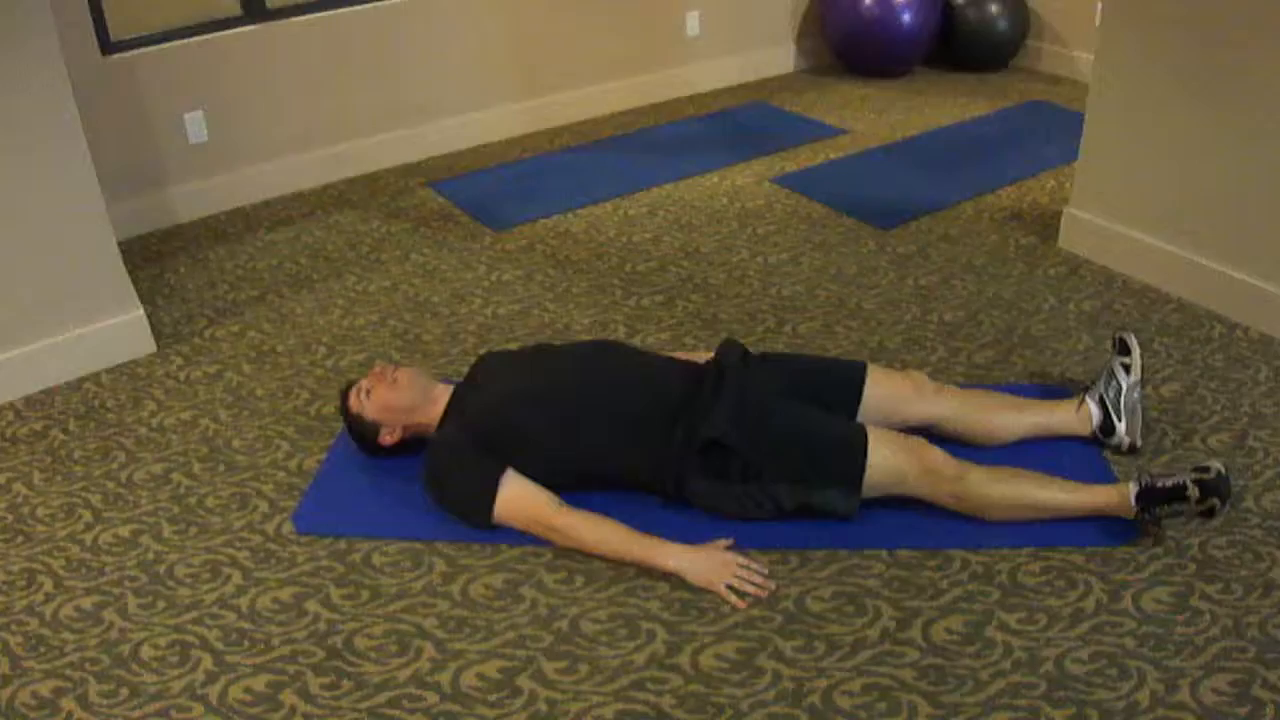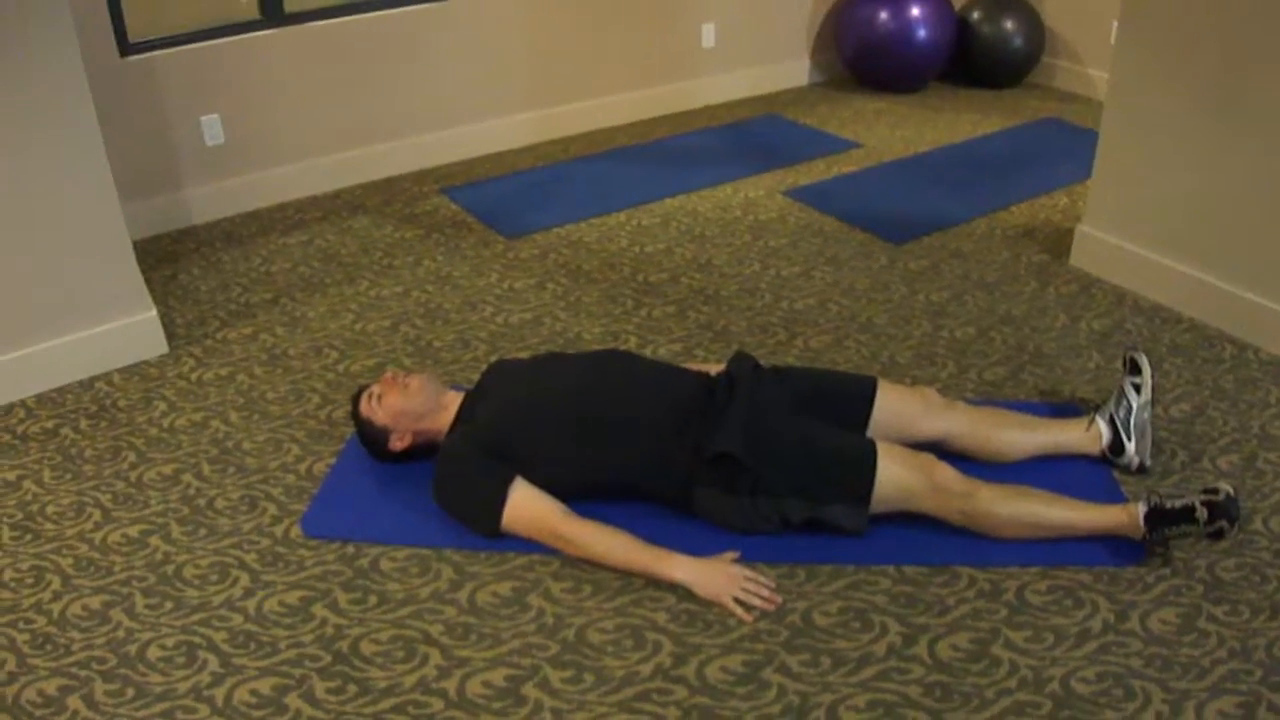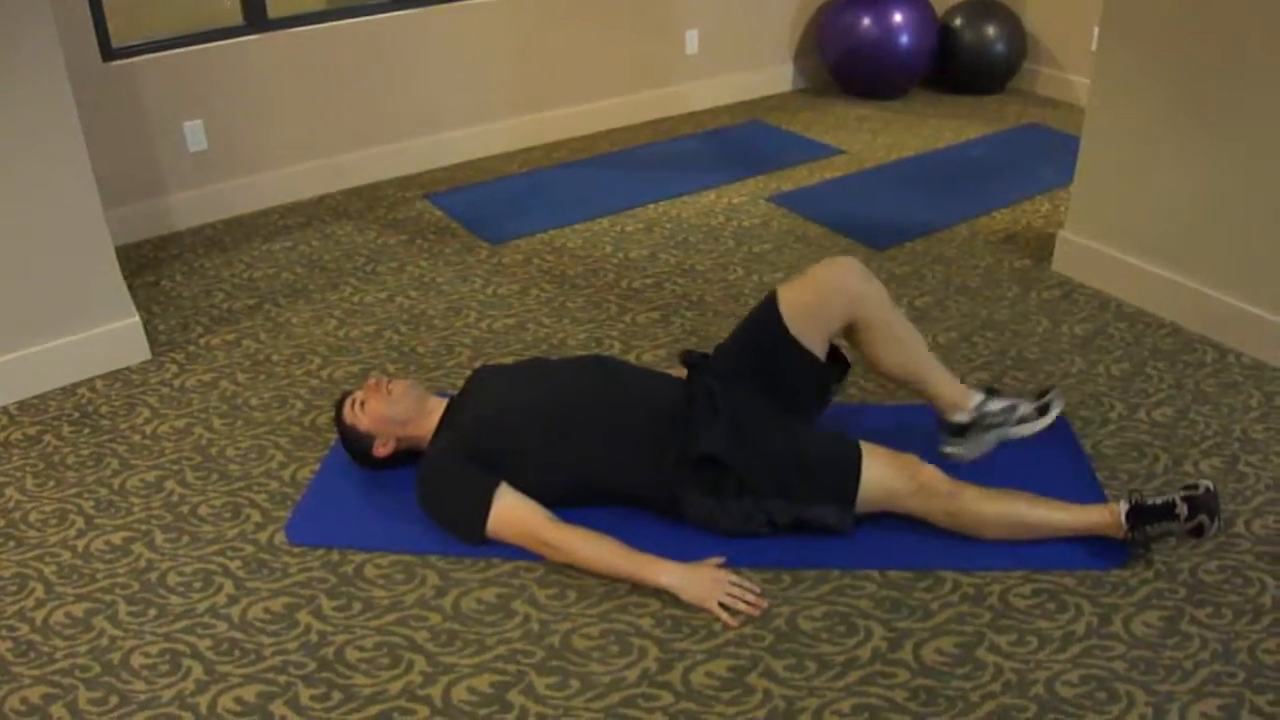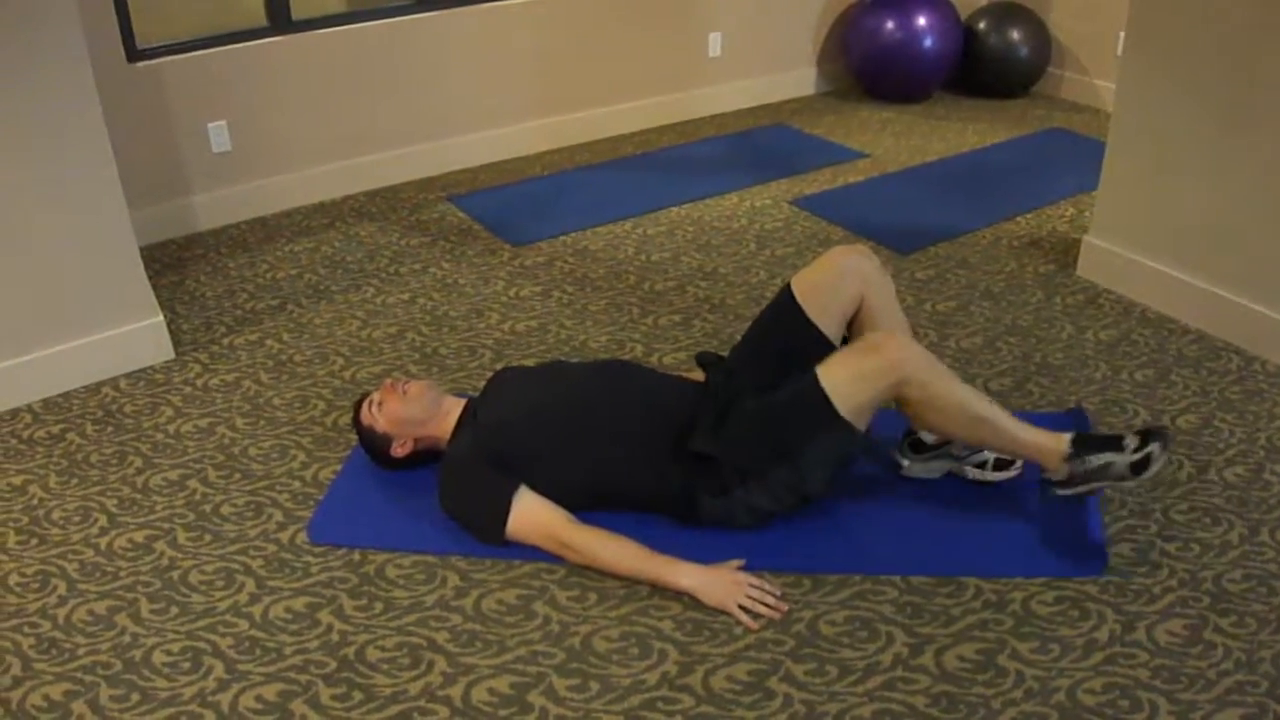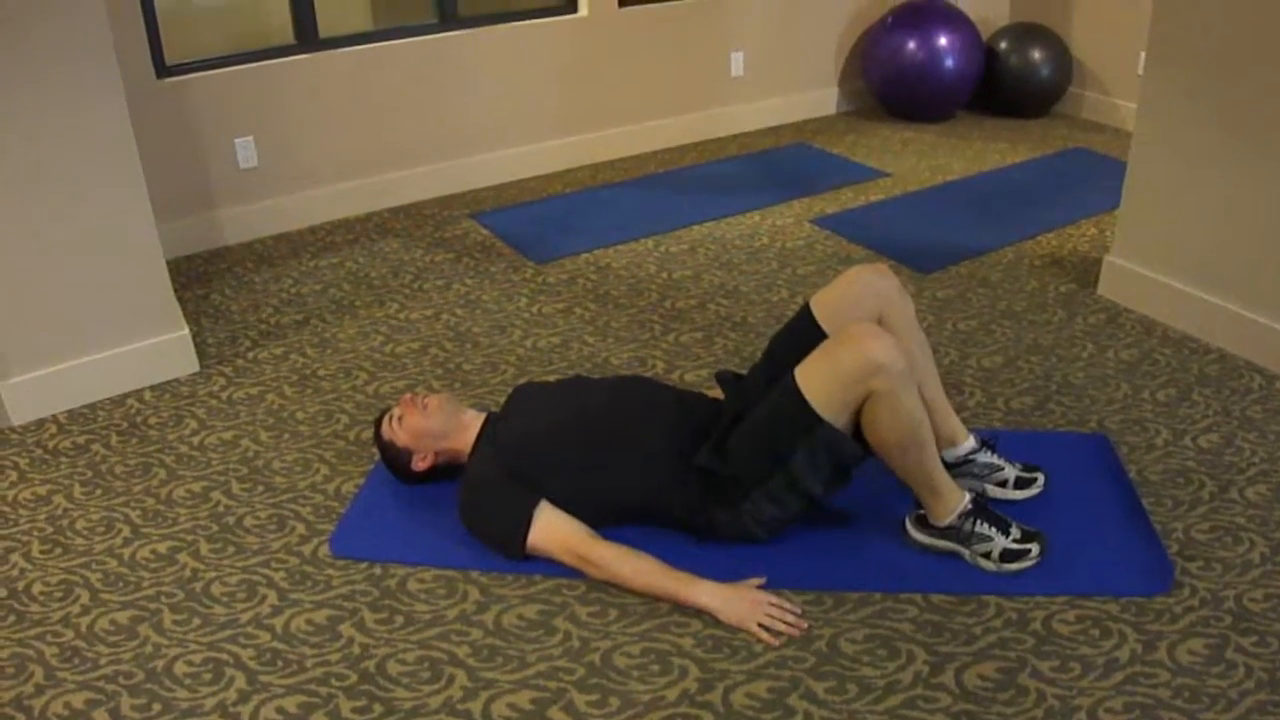
dt=1s
person 1, frame 1
left shoulder: (489, 373)
right shoulder: (456, 464)
right elbow: (554, 518)
left wrist: (686, 357)
right wrist: (681, 559)
left hip: (712, 381)
right hip: (710, 449)
left knee: (916, 391)
right knee: (925, 468)
left ankle: (1094, 414)
right ankle: (1131, 499)
person 1, frame 2
left shoulder: (499, 380)
right shoulder: (463, 470)
right elbow: (562, 527)
left wrist: (698, 367)
right wrist: (688, 571)
left hip: (723, 394)
right hip: (719, 463)
left knee: (927, 409)
right knee: (933, 485)
left ankle: (1104, 434)
right ankle: (1140, 520)
person 1, frame 3
left shoulder: (486, 383)
right shoulder: (448, 477)
right elbow: (550, 536)
left wrist: (685, 375)
right wrist: (673, 576)
left hip: (707, 393)
right hip: (708, 471)
left knee: (842, 280)
right knee: (917, 486)
left ankle: (969, 414)
right ankle: (1122, 519)
person 1, frame 4
left shoulder: (506, 384)
right shoulder: (467, 477)
right elbow: (567, 536)
left wrist: (698, 378)
right wrist: (692, 578)
left hip: (721, 397)
right hip: (726, 475)
left knee: (852, 265)
right knee: (895, 352)
left ankle: (935, 441)
right ankle: (1058, 457)
person 1, frame 5
left shoulder: (525, 401)
right shoulder: (486, 490)
right elbow: (584, 551)
left wrist: (722, 394)
right wrist: (711, 596)
left hip: (730, 413)
right hip: (736, 490)
left knee: (872, 284)
right knee: (873, 354)
left ankle: (958, 452)
right ankle: (948, 514)
